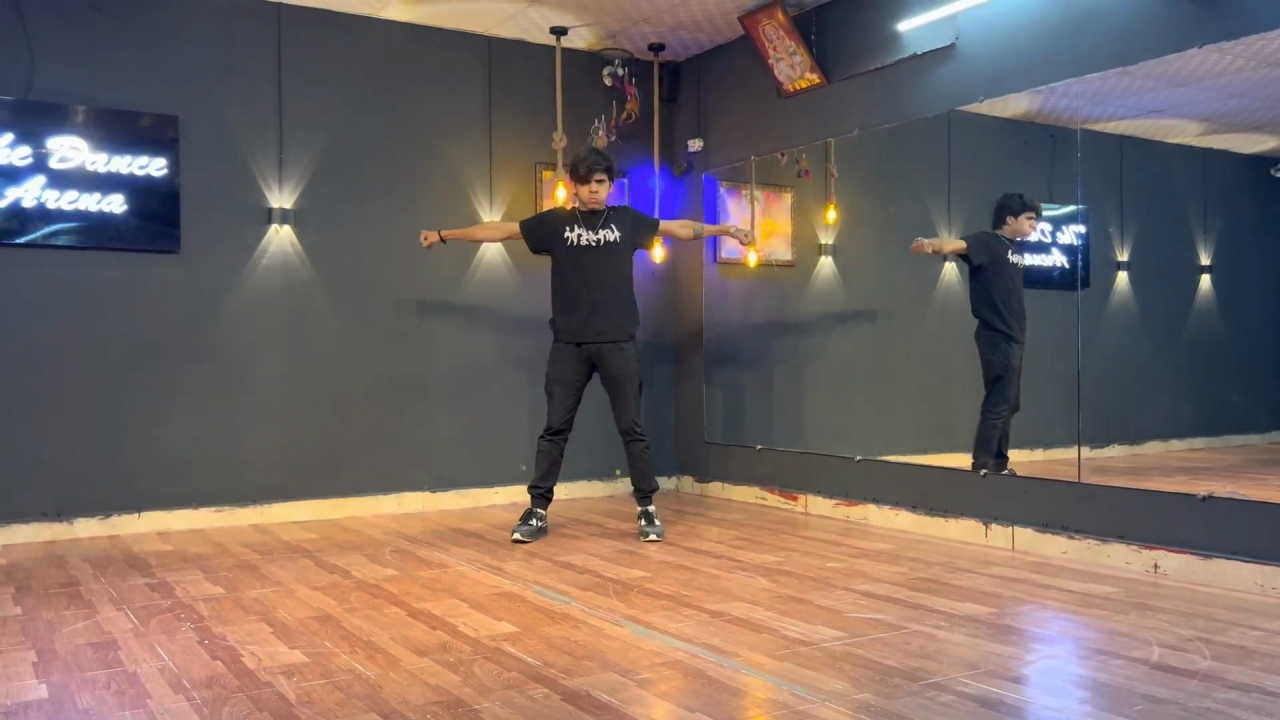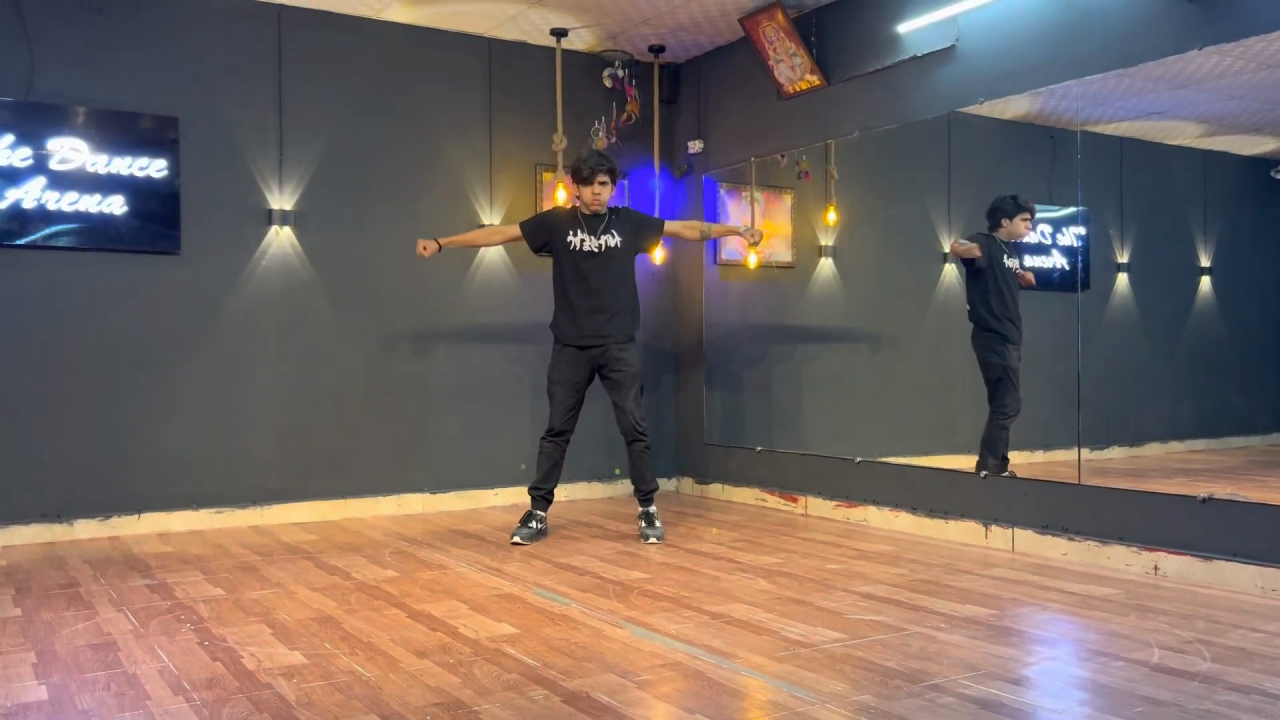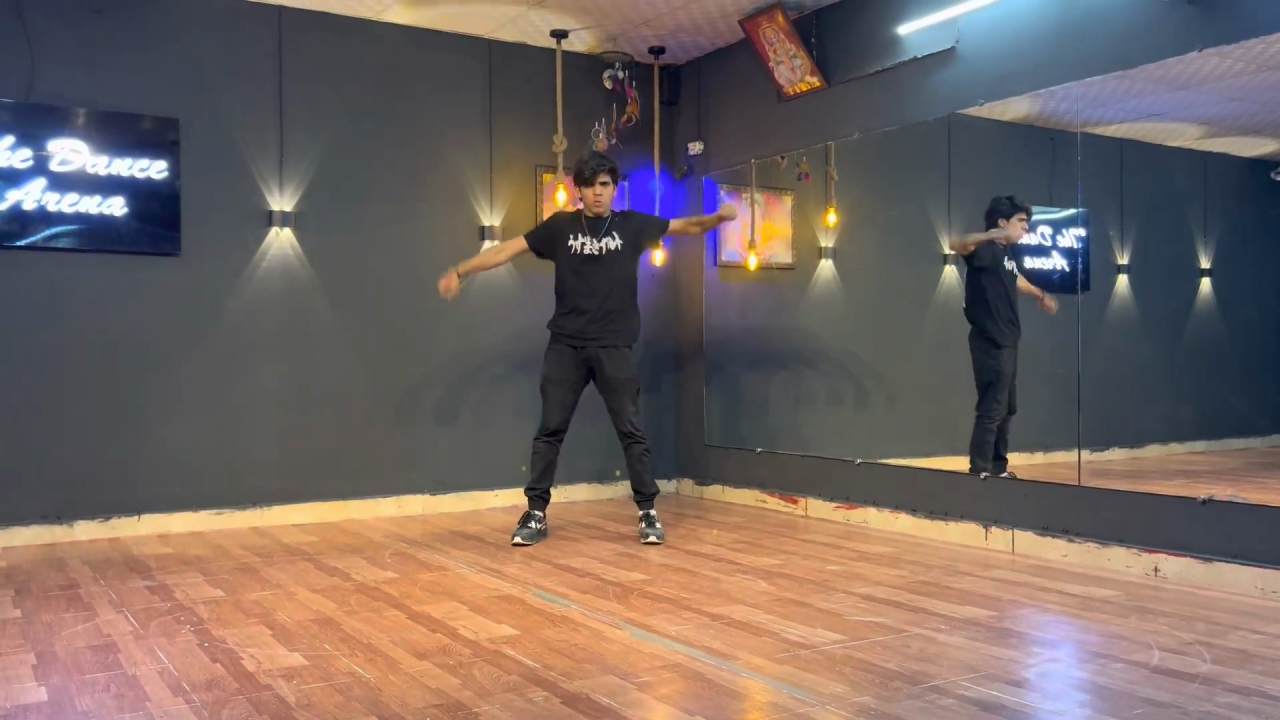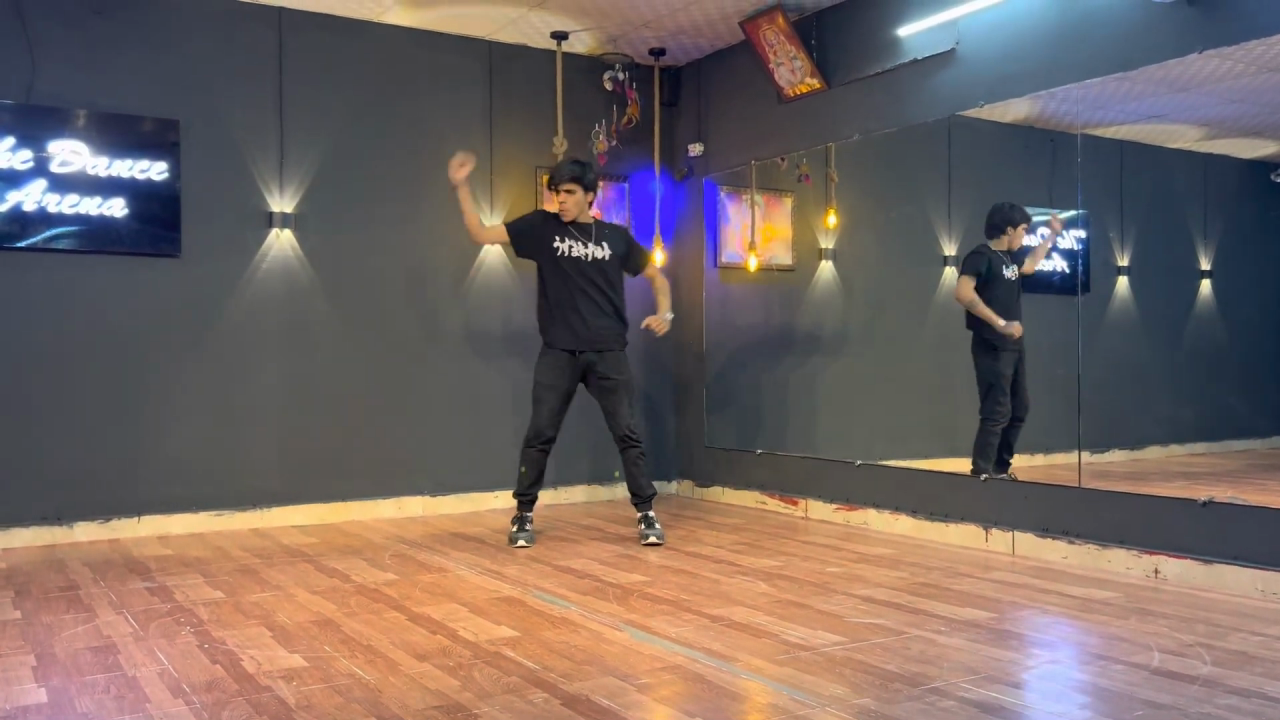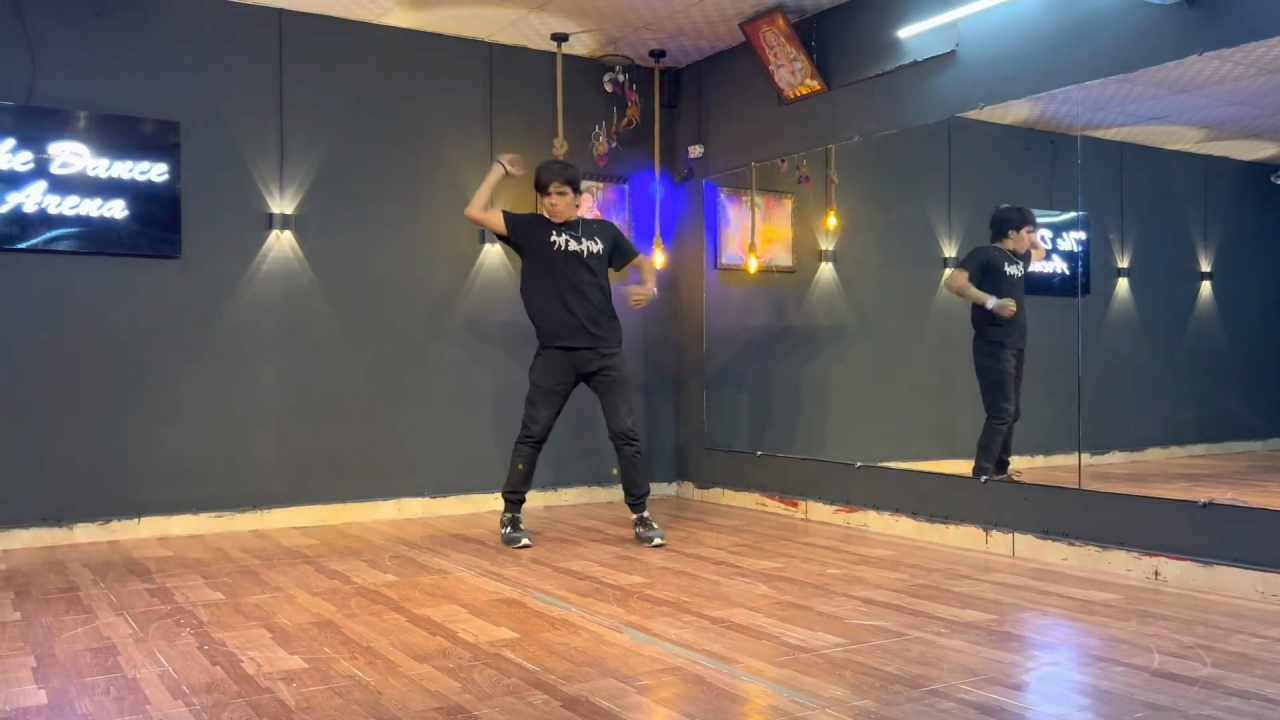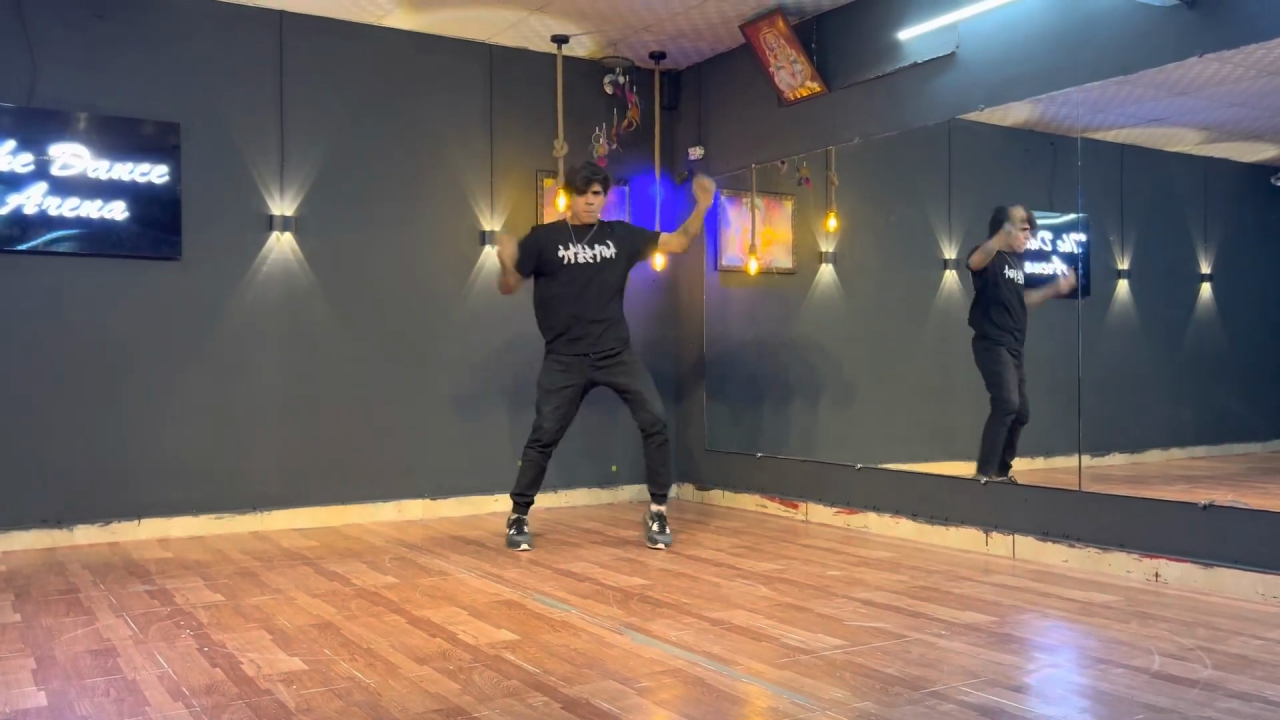
dt=0.2s
person 1, frame 1
left shoulder: (626, 219)
right shoulder: (555, 222)
left elbow: (679, 229)
right elbow: (499, 231)
left wrist: (728, 230)
right wrist: (443, 234)
left hip: (618, 343)
right hip: (569, 344)
left knee: (632, 428)
right knee: (555, 428)
left ankle: (646, 509)
right ankle: (537, 510)
person 1, frame 2
left shoulder: (628, 222)
right shoulder: (556, 222)
left elbow: (686, 230)
right elbow: (501, 233)
left wrist: (731, 229)
right wrist: (442, 241)
left hip: (619, 344)
right hip: (570, 346)
left knee: (634, 427)
right knee: (557, 429)
left ankle: (647, 510)
right ankle: (537, 512)
person 1, frame 3
left shoulder: (633, 222)
right shoulder: (560, 226)
left elbow: (685, 228)
right elbow: (509, 250)
left wrist: (717, 217)
right wrist: (459, 270)
left hip: (617, 349)
right hip: (567, 347)
left knee: (631, 431)
right knee: (550, 429)
left ankle: (647, 512)
right ankle: (535, 512)
person 1, frame 4
left shoulder: (615, 235)
right shoulder: (540, 227)
left elbow: (654, 275)
right elbow: (480, 233)
left wrist: (664, 311)
right wrist: (462, 185)
left hip: (608, 352)
right hip: (558, 353)
left knee: (628, 434)
right knee: (540, 435)
left ankle: (647, 514)
right ankle: (523, 515)
person 1, frame 5
left shoulder: (603, 231)
right shoulder: (530, 227)
left elbow: (642, 263)
right elbow: (474, 212)
left wrist: (649, 286)
right wrist: (500, 169)
left hip: (604, 350)
right hip: (554, 352)
left knee: (625, 433)
right knee: (532, 433)
left ankle: (640, 514)
right ankle: (511, 515)
person 1, frame 6
left shoulder: (621, 234)
right shoulder: (545, 237)
left elbow: (678, 242)
right elbow: (509, 287)
left wrist: (700, 207)
right wrist: (507, 264)
left hip: (615, 353)
right hip: (565, 356)
left knee: (655, 422)
right knee: (543, 437)
left ankle: (657, 511)
right ankle: (518, 518)
person 2, frame 1
left shoulder: (1013, 246)
right shoulder: (987, 241)
right elbow: (957, 244)
right wrist: (932, 244)
left hip: (1012, 336)
right hip: (995, 336)
left knee: (1007, 404)
right knee: (998, 403)
left ankle: (998, 464)
right ankle: (982, 466)
person 2, frame 2
left shoulder: (1008, 249)
right shoulder: (987, 246)
right elbow: (958, 248)
left wrist: (1021, 274)
right wrist: (965, 249)
left hip: (1007, 339)
right hip: (992, 338)
left knee: (1006, 407)
right knee: (1005, 406)
left ankle: (998, 466)
right ankle: (986, 468)
person 2, frame 3
left shoulder: (1006, 251)
right shoulder: (986, 246)
right elbow: (958, 245)
left wrist: (1039, 295)
right wrist: (986, 236)
left hip: (1007, 342)
right hip: (987, 342)
left knee: (1006, 409)
right knee: (991, 410)
left ankle: (998, 467)
right ankle: (979, 470)
person 2, frame 4
left shoulder: (1010, 256)
right shoulder: (980, 256)
left elbow: (1033, 261)
right elbow: (963, 292)
left wrist: (1052, 236)
right wrist: (1000, 322)
left hip: (1013, 349)
right hip: (991, 348)
left knee: (1018, 412)
right knee: (996, 413)
left ankle: (1002, 468)
right ankle: (981, 474)
person 2, frame 5
left shoulder: (1018, 256)
right shoulder: (984, 255)
left elbow: (1039, 252)
right elbow: (953, 281)
left wrist: (1028, 223)
right wrist: (991, 302)
left hip: (1015, 346)
right hip: (992, 347)
left knee: (1011, 412)
right knee: (1001, 411)
left ankle: (999, 470)
right ankle: (982, 472)
person 2, frame 6
left shoulder: (1015, 262)
right shoulder: (988, 254)
right elbow: (975, 262)
left wrist: (1054, 289)
right wrist: (1005, 226)
left hip: (1013, 347)
right hip: (992, 346)
left knee: (1020, 414)
right knee: (1006, 406)
left ankle: (1001, 472)
right ankle: (985, 473)
